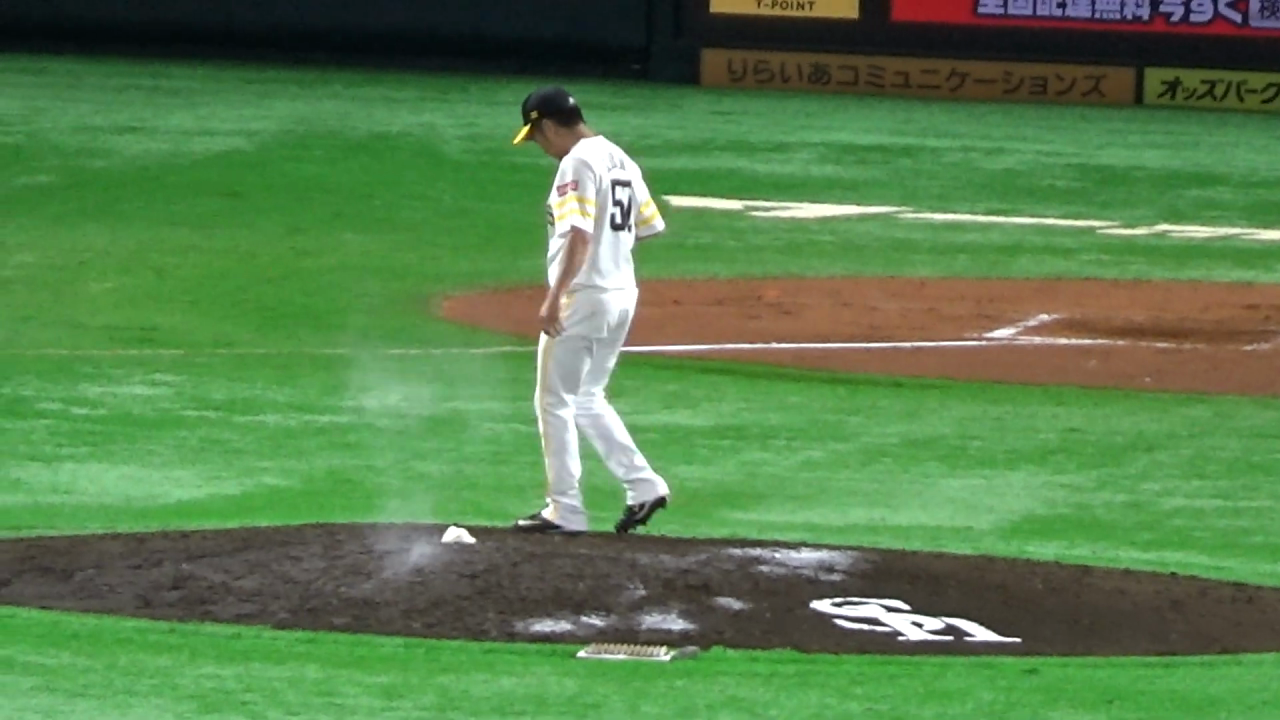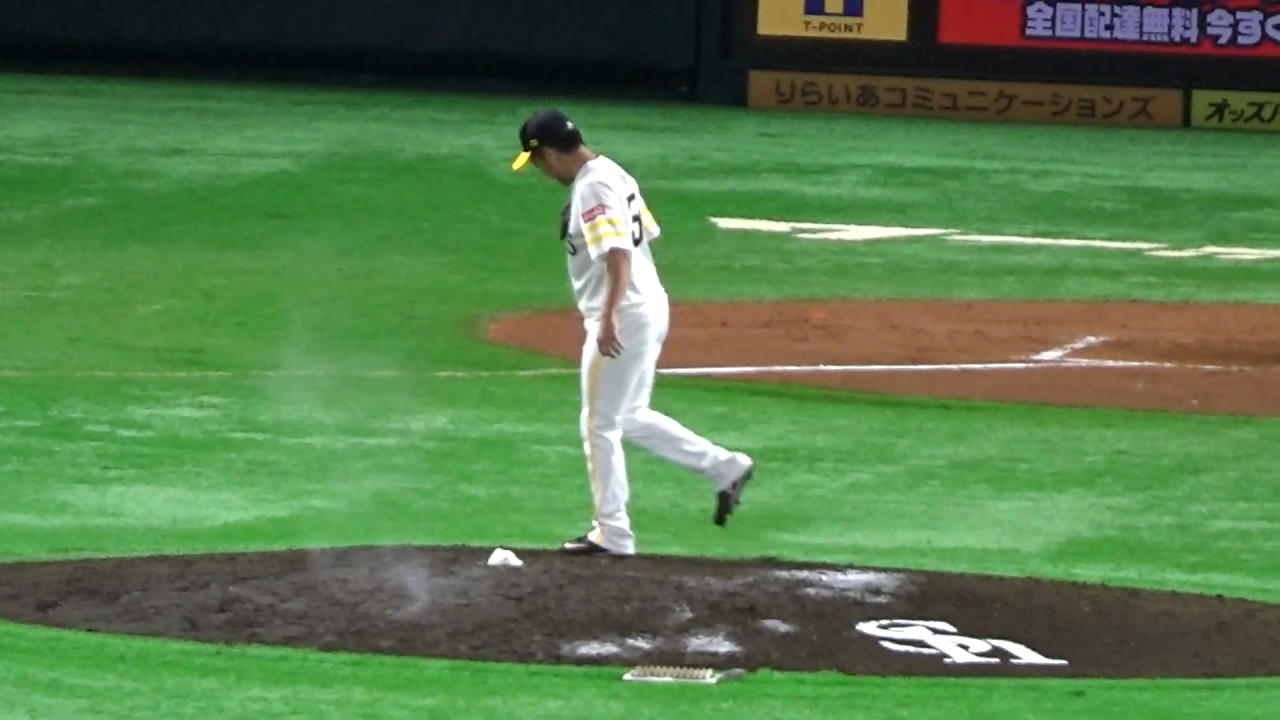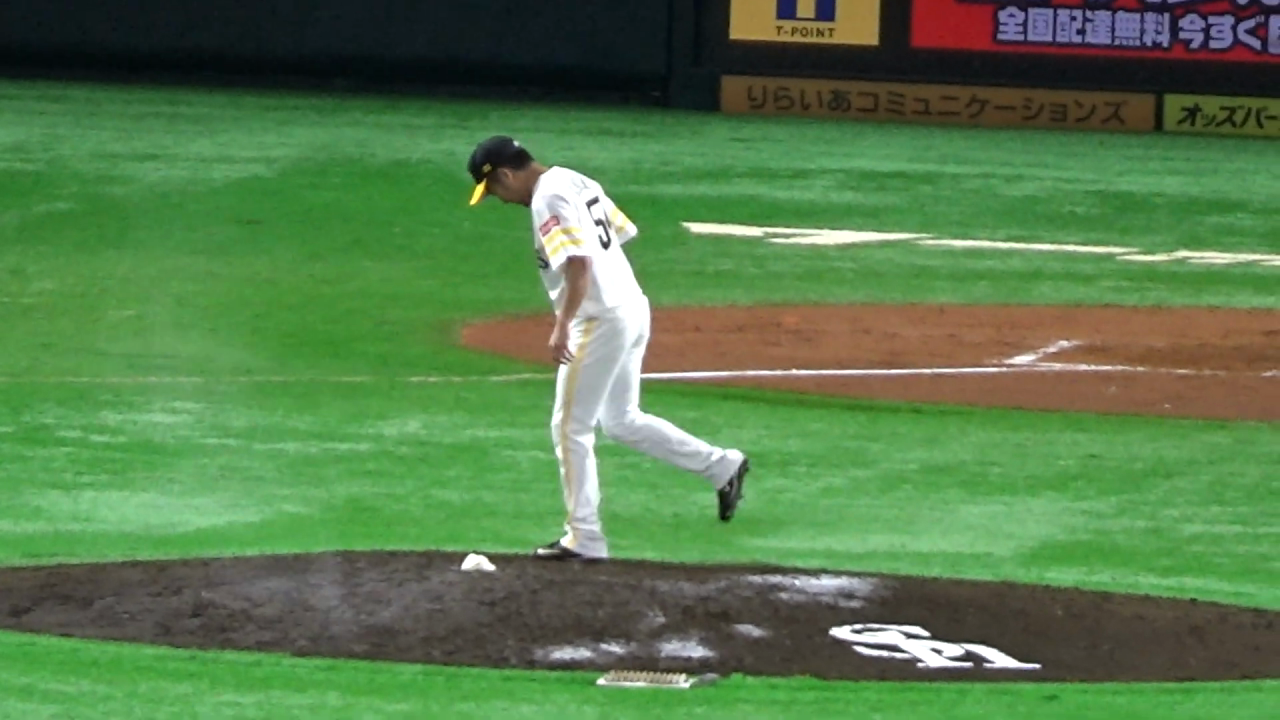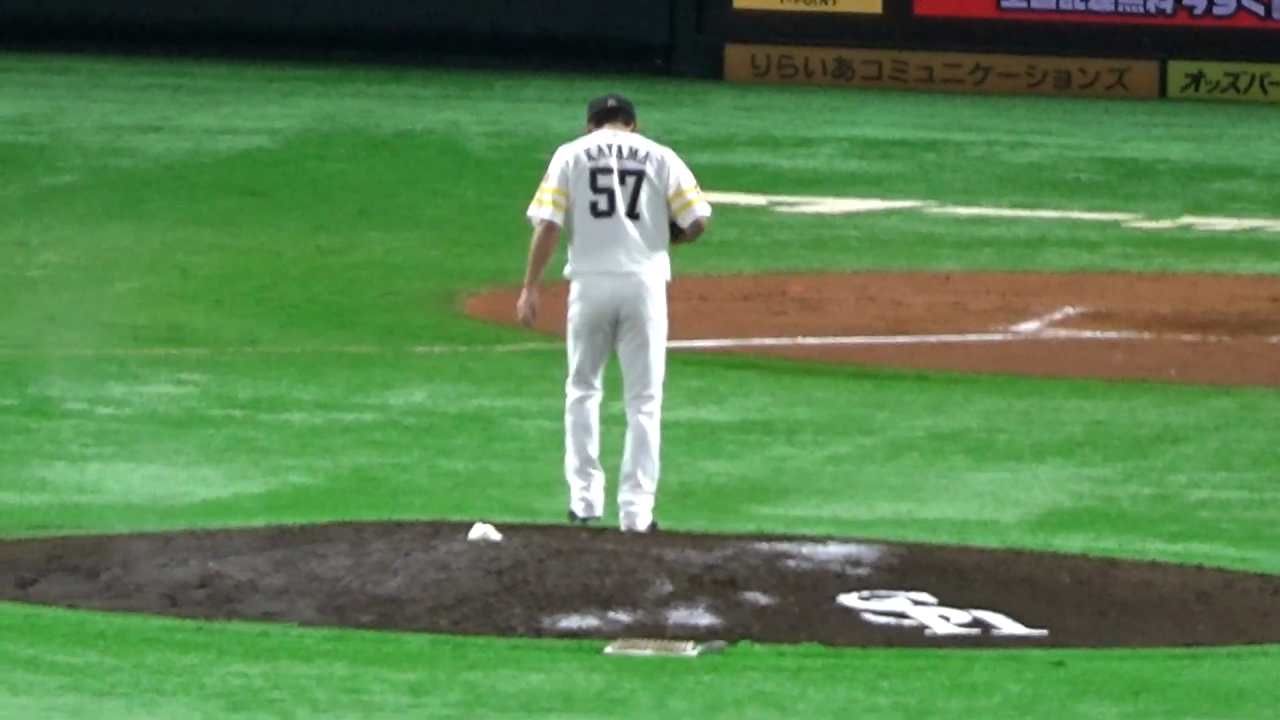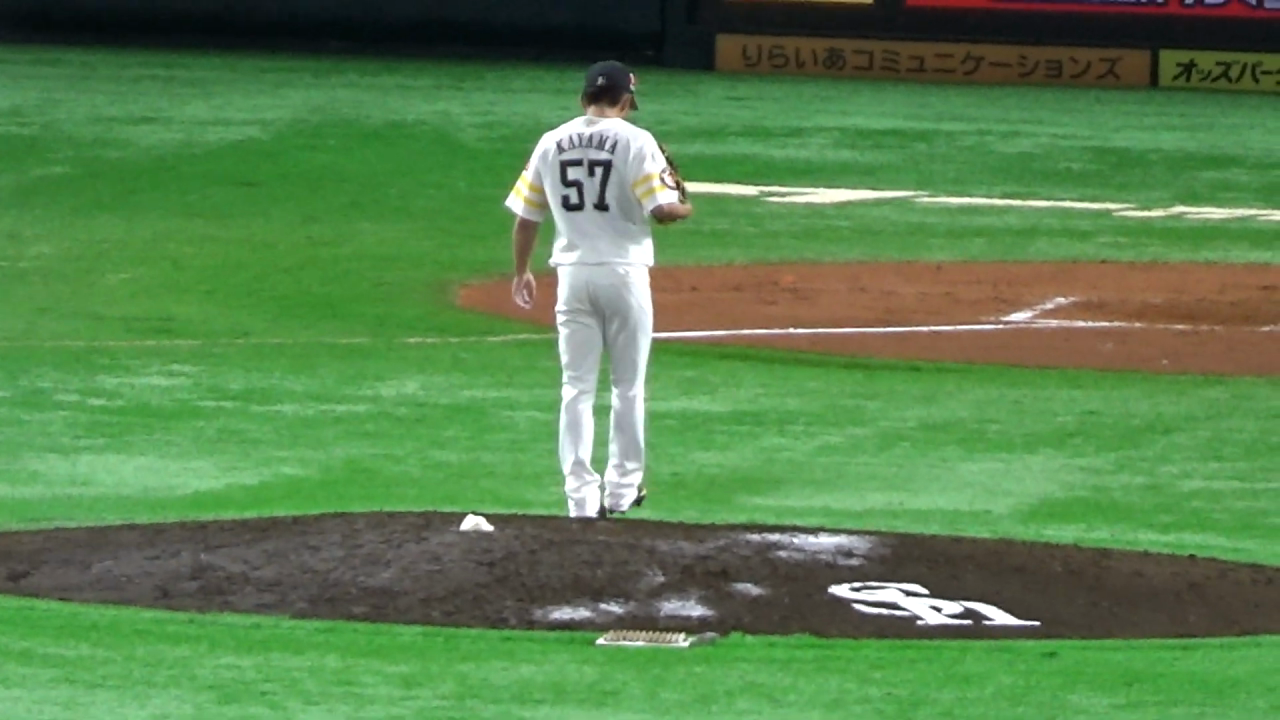
dt=0.7s
person 1, frame 1
left shoulder: (577, 163)
right shoulder: (622, 160)
left elbow: (578, 237)
right elbow: (649, 227)
left wrist: (554, 296)
left hip: (585, 295)
right hip: (622, 295)
left knee: (554, 401)
right knee: (587, 401)
left ankle: (566, 511)
right ankle: (642, 485)
person 1, frame 2
left shoulder: (590, 187)
right shoulder: (614, 173)
left elbow: (618, 256)
right elbow: (648, 233)
left wrist: (606, 318)
left hip: (625, 318)
right hip: (648, 309)
left knee: (600, 426)
right knee: (632, 416)
left ankle: (613, 535)
right ankle: (725, 466)
person 1, frame 3
left shoulder: (547, 198)
right shoulder: (578, 181)
left elbow: (577, 265)
right elbow: (623, 232)
left wrist: (561, 326)
left hip: (603, 320)
right hip: (633, 310)
left knee: (571, 428)
right knee: (622, 418)
left ankle: (585, 539)
right ankle: (718, 464)
person 1, frame 4
left shoulder: (570, 154)
right shoulder: (661, 155)
left elbow: (547, 227)
right elbow: (697, 222)
left wrist: (530, 288)
left hip: (591, 285)
right hip: (645, 285)
left knee: (582, 389)
right knee: (643, 402)
left ankle: (585, 496)
right ankle: (637, 511)
person 1, frame 5
left shoulder: (551, 142)
right shoulder: (636, 140)
left elbow: (526, 216)
right elbow: (662, 209)
left wrist: (521, 272)
right wrist: (684, 209)
left hip: (573, 274)
right hip: (623, 273)
left knee: (577, 387)
right knee: (627, 385)
left ankle: (582, 497)
right ankle: (620, 489)
